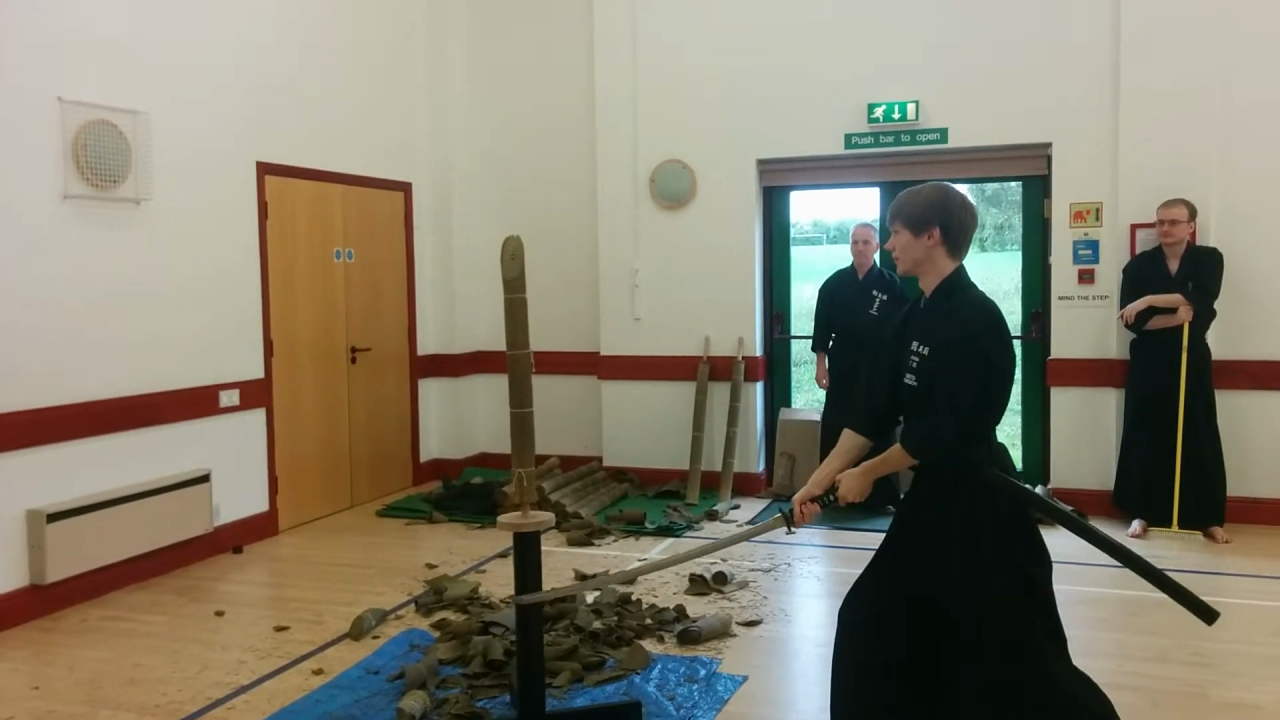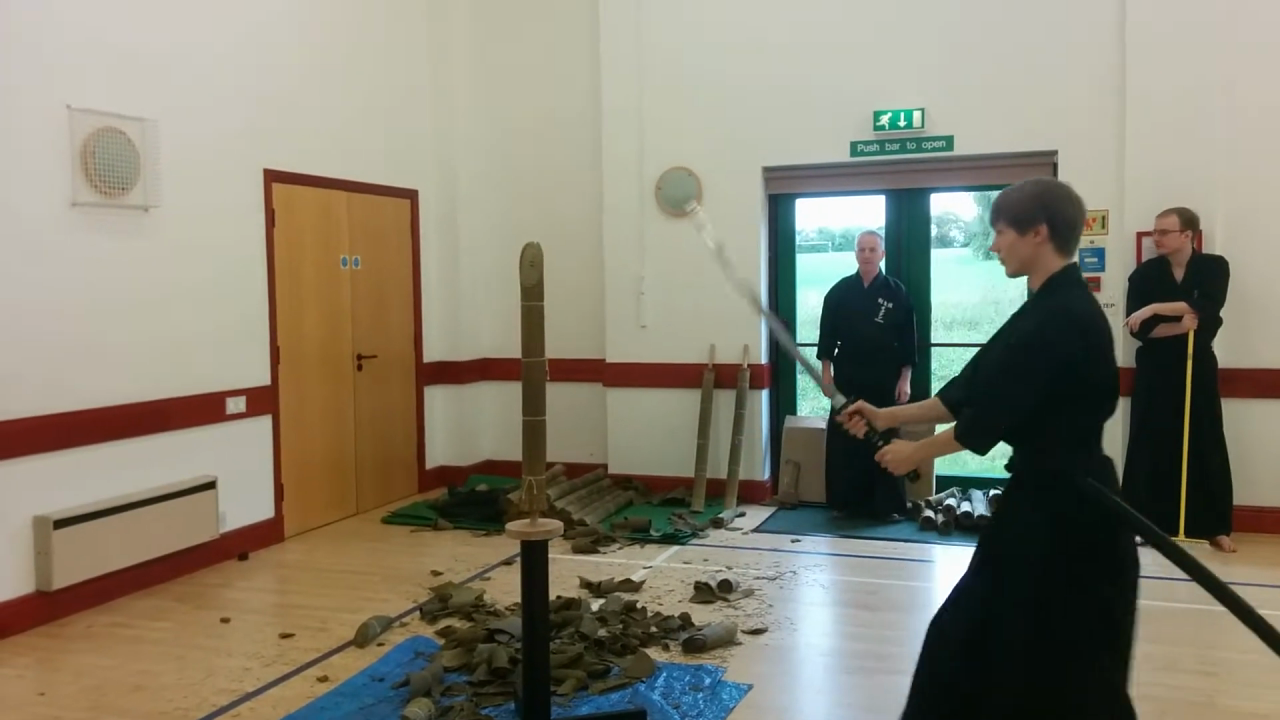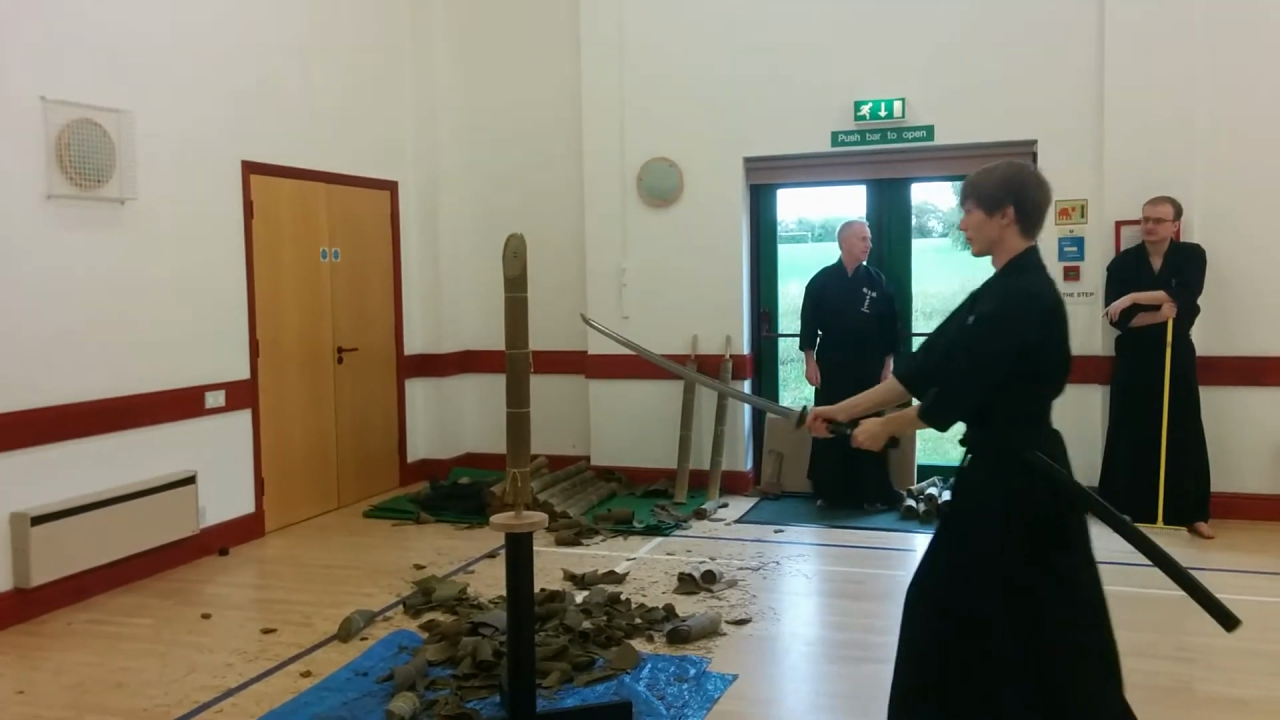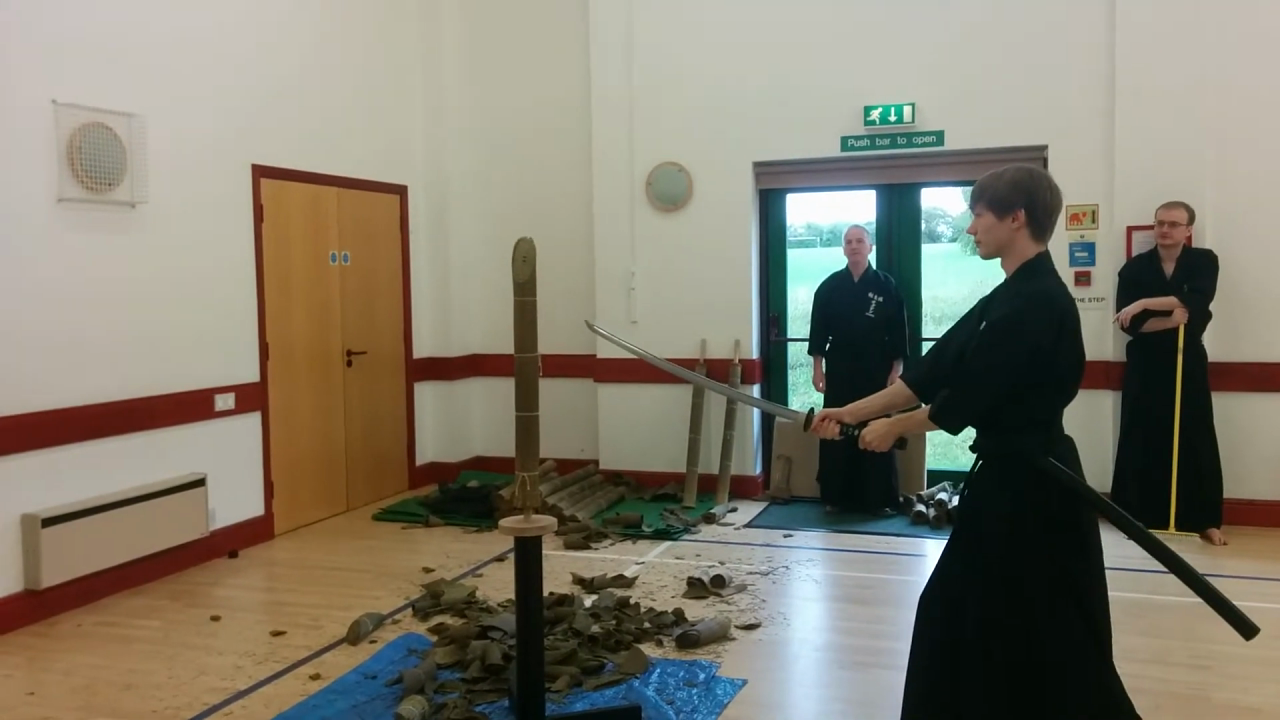
dt=0.7s
person 1, frame 1
left shoulder: (973, 319)
right shoulder: (917, 316)
left elbow: (939, 431)
right elbow: (874, 408)
left wrist: (868, 473)
right wrist: (822, 477)
left hip: (977, 501)
right hip: (936, 494)
left knee: (1012, 648)
right knee: (875, 619)
person 1, frame 2
left shoulder: (1065, 319)
right shoulder: (1046, 311)
left elbow: (993, 414)
right elbow: (973, 391)
left wrist: (916, 452)
right wrist: (888, 416)
left hip: (1068, 507)
right hip: (1044, 496)
left knee: (1061, 666)
right knee: (979, 632)
person 1, frame 3
left shoulder: (1023, 299)
right shoulder: (1005, 290)
left elbow: (959, 392)
right elbow: (928, 365)
left wrist: (886, 427)
right wrist: (847, 408)
left hip: (1018, 479)
right hip: (1002, 469)
left knee: (1045, 625)
right knee: (953, 604)
person 1, frame 4
left shoulder: (1037, 303)
right shoulder: (1015, 295)
left elbow: (969, 397)
right elbow: (938, 370)
left wrist: (893, 427)
right wrist: (854, 410)
left hip: (1031, 485)
right hip: (1012, 475)
left knee: (1049, 637)
right knee: (967, 615)
person 2, frame 1
left shoulder: (1208, 260)
right shoulder: (1139, 265)
left elbow: (1200, 301)
right elbow: (1132, 320)
left wrist: (1150, 300)
right wrist: (1175, 317)
left hip: (1191, 358)
right hip: (1150, 360)
left knee: (1199, 438)
right knee: (1145, 437)
left ankle: (1208, 517)
right ankle: (1141, 513)
person 2, frame 2
left shoulder: (1214, 267)
right shoulder: (1144, 273)
left elbow: (1206, 309)
right elbow: (1138, 327)
left wrist: (1154, 308)
right wrist: (1179, 325)
left hip: (1197, 367)
right hip: (1155, 369)
left knee: (1206, 446)
right knee: (1150, 445)
left ankle: (1215, 526)
right ankle: (1148, 520)
person 2, frame 3
left shoulder: (1192, 256)
right shoulder: (1123, 262)
left elbow: (1184, 298)
right elbow: (1118, 317)
left wrist: (1133, 298)
right wrist: (1159, 315)
left hip: (1176, 355)
right hip: (1134, 357)
left knee: (1184, 434)
right knee: (1130, 434)
left ankle: (1193, 513)
right ankle: (1126, 508)
person 2, frame 4
left shoulder: (1204, 262)
right shoulder: (1135, 268)
left elbow: (1195, 303)
right elbow: (1130, 323)
left wrist: (1144, 303)
right wrist: (1170, 319)
left hip: (1188, 361)
right hip: (1145, 363)
left knee: (1196, 440)
right knee: (1140, 440)
left ankle: (1205, 519)
right ankle: (1137, 514)
person 3, frame 1
left shoulder: (890, 284)
right shoulder: (834, 284)
right elbow: (822, 326)
right wrist: (821, 364)
right hip: (842, 368)
left knee: (879, 432)
right knee: (836, 431)
left ankle: (881, 496)
person 3, frame 2
left shoulder: (896, 292)
right shoulder: (840, 291)
left elbow: (907, 339)
right elbow: (827, 334)
left wrist: (905, 379)
right wrist: (826, 371)
left hip: (884, 378)
right hip: (848, 376)
right knee: (843, 439)
left ankle: (887, 504)
right ankle: (846, 502)
person 3, frame 3
left shoulder: (877, 281)
right shoulder: (822, 280)
left elbow: (889, 327)
right elbow: (809, 324)
left wrist: (888, 366)
right wrist: (810, 362)
left hip: (868, 367)
right hip: (831, 366)
left ankle: (872, 494)
right ankle: (829, 492)
person 3, frame 4
left shoulder: (886, 285)
right shoulder: (829, 287)
left elbow: (898, 332)
right elbow: (818, 330)
left wrist: (896, 371)
right wrist: (818, 367)
left hip: (876, 371)
right hip: (839, 371)
left ankle: (879, 499)
right ankle: (837, 497)
